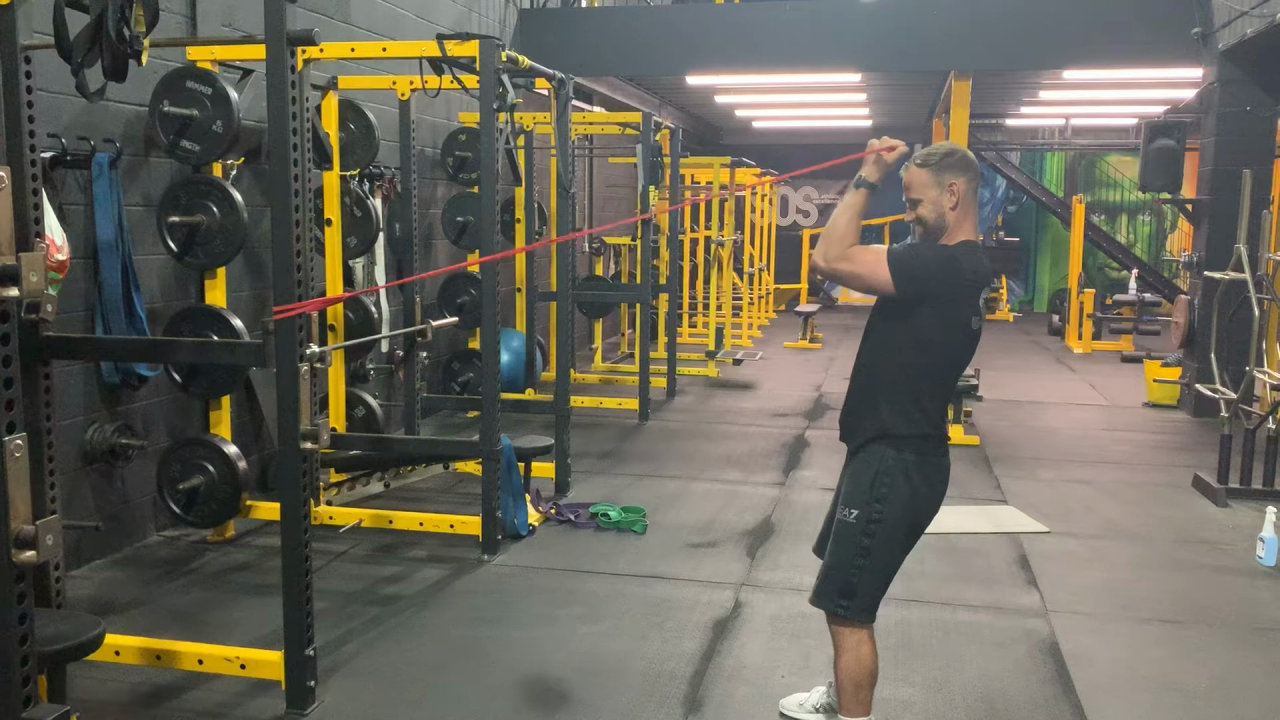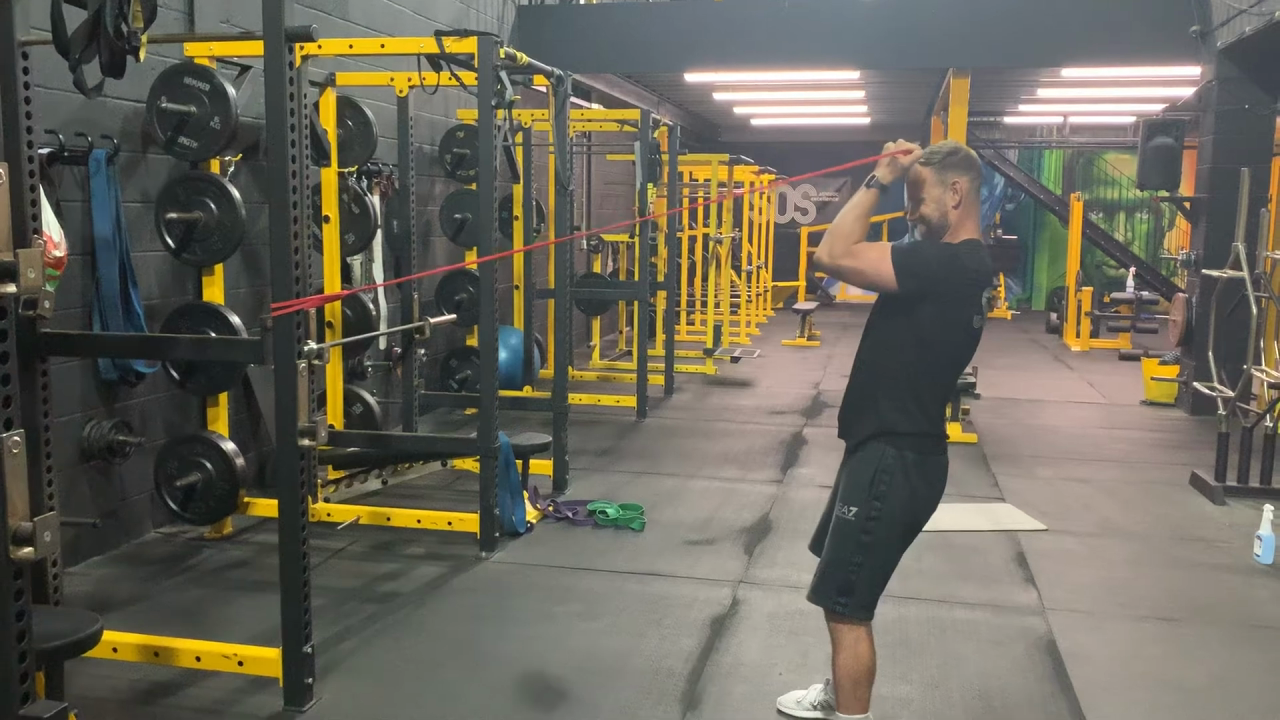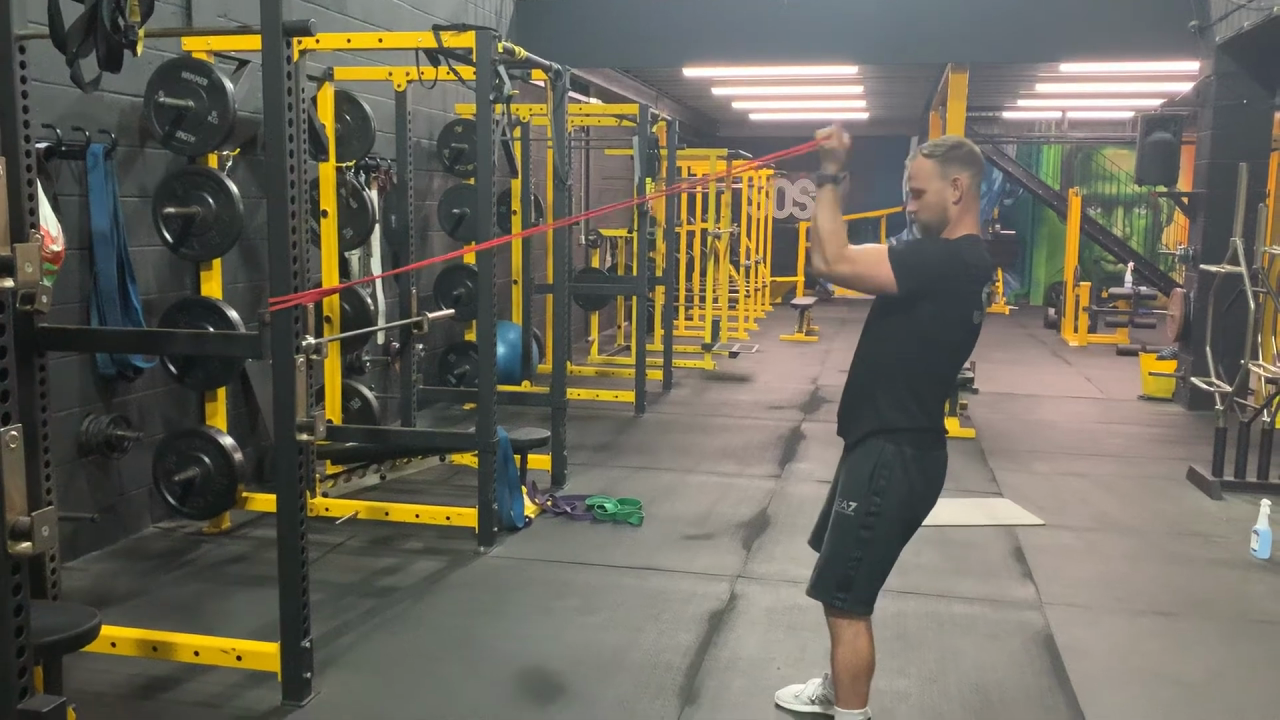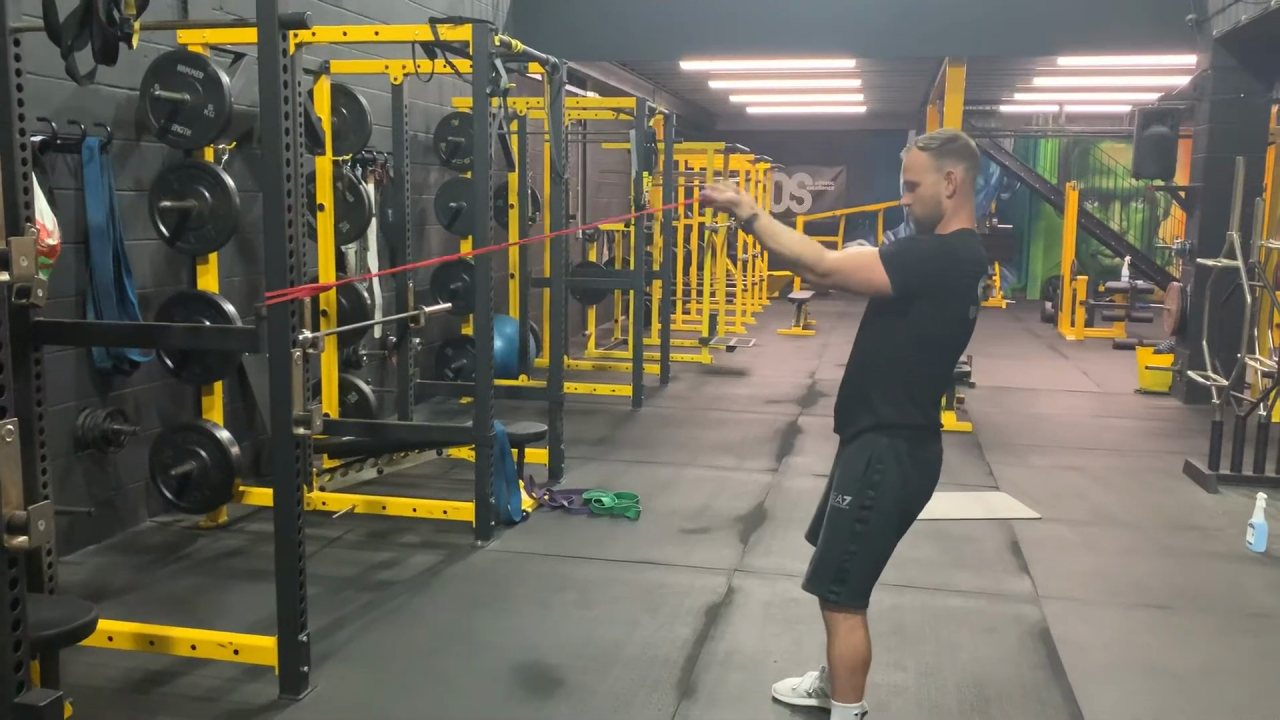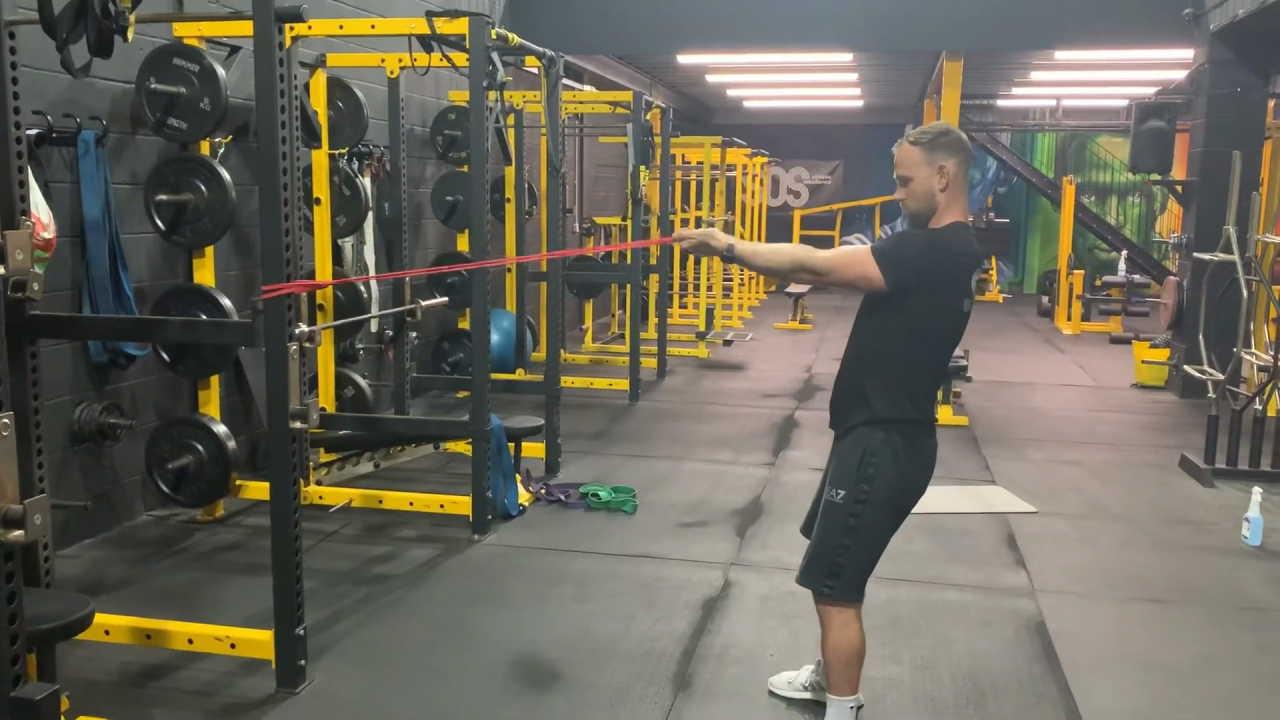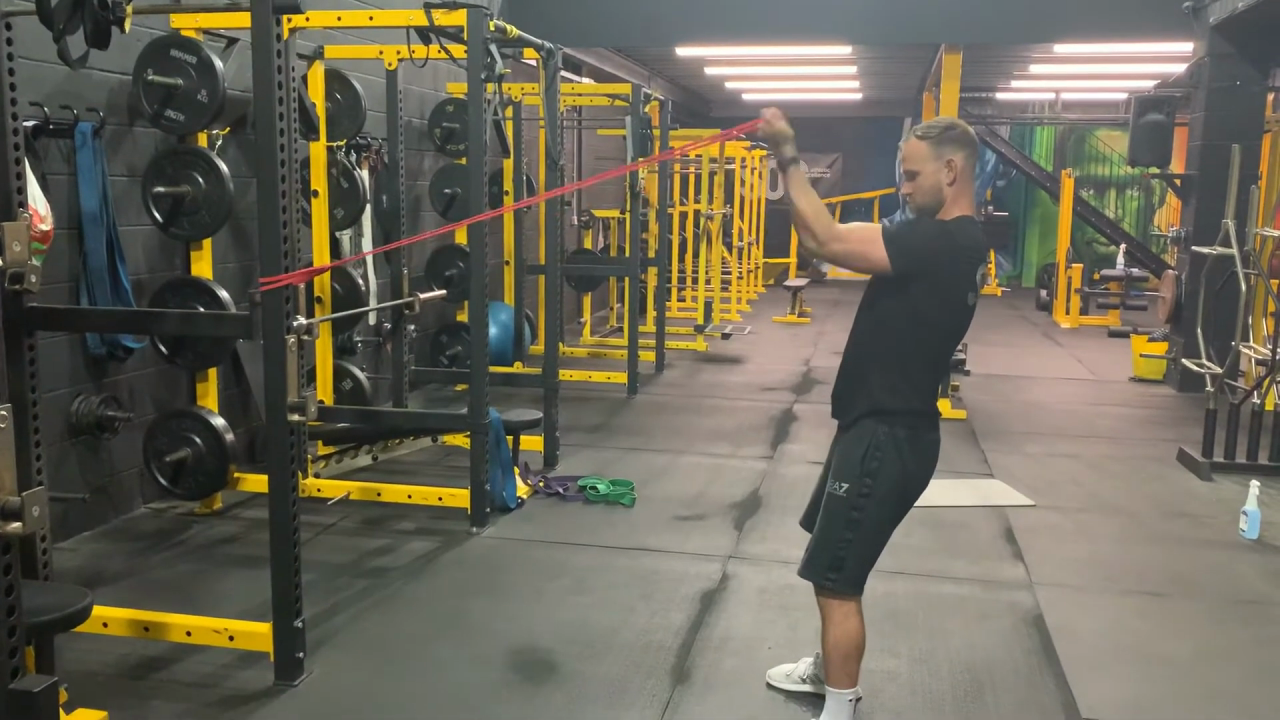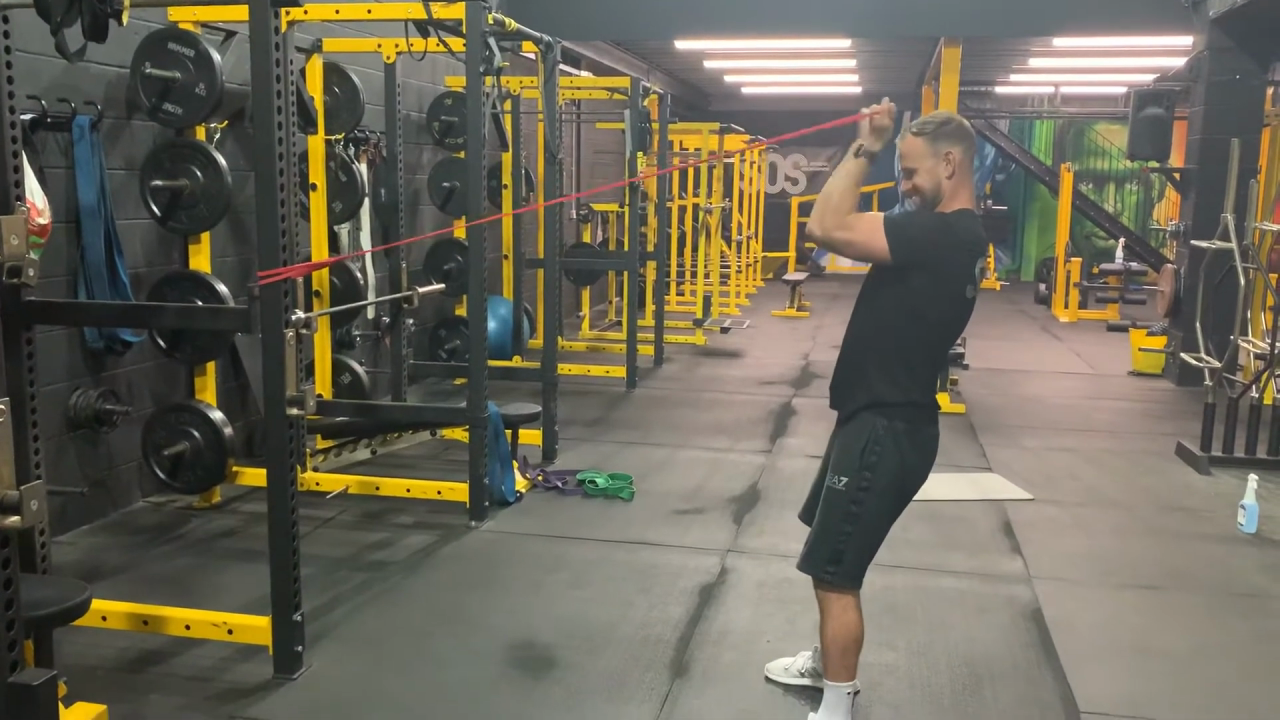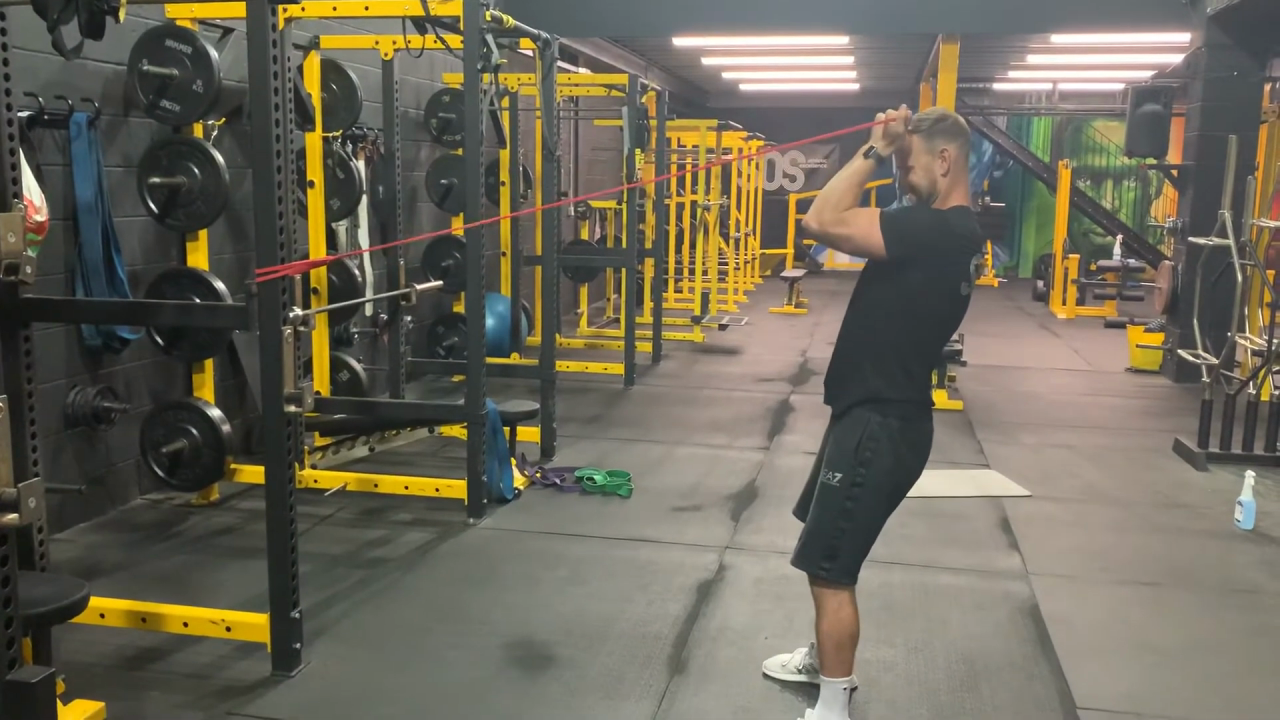
dt=0.4s
person 1, frame 1
left shoulder: (944, 267)
right shoulder: (955, 266)
left elbow: (830, 260)
left wrist: (866, 178)
left hip: (897, 463)
right hip: (894, 451)
left knee: (847, 607)
right knee: (844, 594)
person 1, frame 2
left shoulder: (948, 266)
right shoulder: (956, 264)
left elbow: (833, 256)
right elbow: (854, 259)
left wrist: (878, 180)
left hip: (894, 459)
right hip: (890, 448)
left knee: (846, 604)
right knee: (842, 593)
person 1, frame 3
left shoulder: (947, 262)
right shoulder: (953, 259)
left elbow: (834, 262)
right elbow: (859, 265)
left wrist: (828, 176)
left hip: (894, 455)
right hip: (889, 443)
left knee: (844, 598)
right knee: (842, 583)
person 1, frame 4
left shoulder: (940, 258)
right shoulder: (947, 254)
left elbow: (824, 269)
right elbow: (848, 268)
left wrist: (749, 212)
left hip: (890, 449)
right hip: (887, 438)
left knee: (840, 593)
right knee: (839, 581)
person 1, frame 5
left shoulder: (935, 252)
right shoulder: (941, 247)
left elbow: (818, 267)
right elbow: (842, 264)
left wrist: (727, 245)
left hip: (885, 444)
right hip: (882, 433)
left knee: (833, 586)
right knee: (833, 570)
person 1, frame 6
left shoulder: (942, 243)
right shoulder: (945, 240)
left elbow: (826, 242)
right elbow: (847, 240)
left wrist: (789, 159)
left hip: (887, 436)
right hip: (882, 424)
left knee: (835, 578)
right knee: (831, 564)
right ankle: (828, 668)
person 1, frame 7
left shoulder: (943, 236)
right shoulder: (947, 233)
left elbow: (826, 229)
right elbow: (847, 230)
left wrist: (864, 149)
left hip: (887, 430)
right hip: (882, 417)
left knee: (834, 571)
right knee: (831, 557)
right ankle: (829, 663)
person 1, frame 8
left shoulder: (938, 231)
right shoulder: (945, 230)
left elbow: (822, 222)
right elbow: (846, 225)
left wrist: (873, 151)
left hip: (881, 424)
right hip: (877, 412)
left knee: (828, 568)
right knee: (826, 553)
right ankle: (826, 659)
